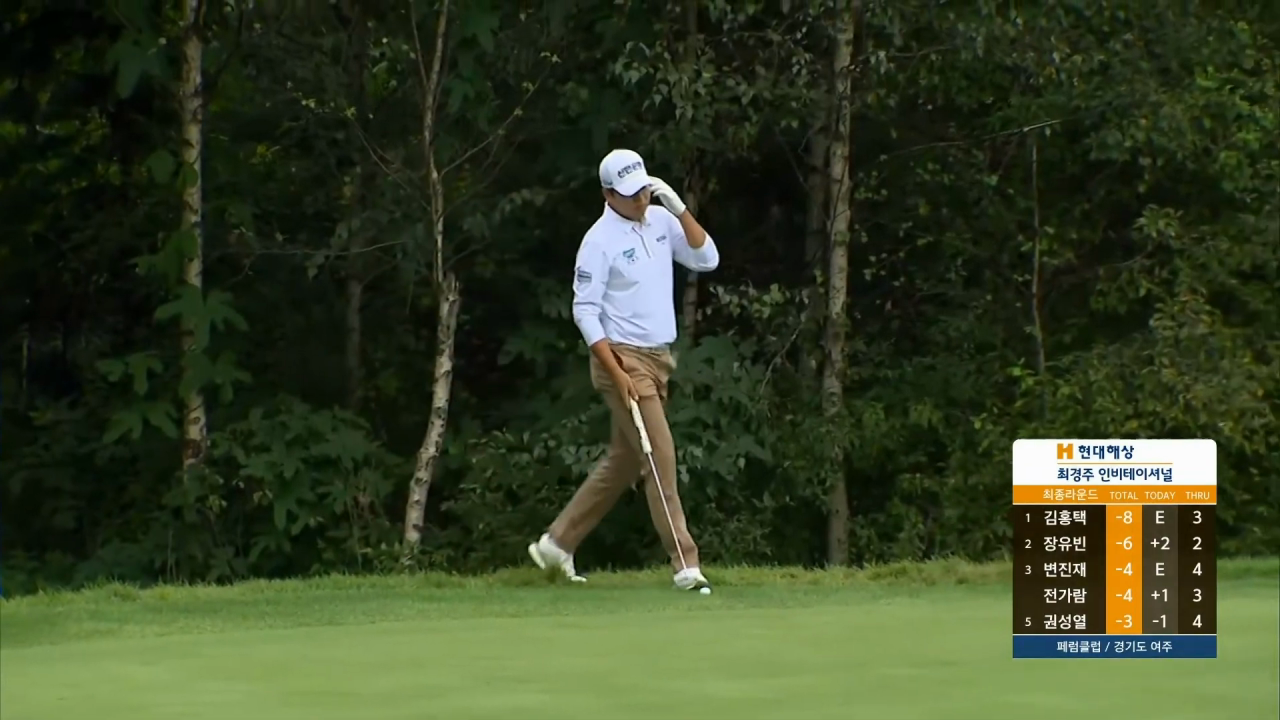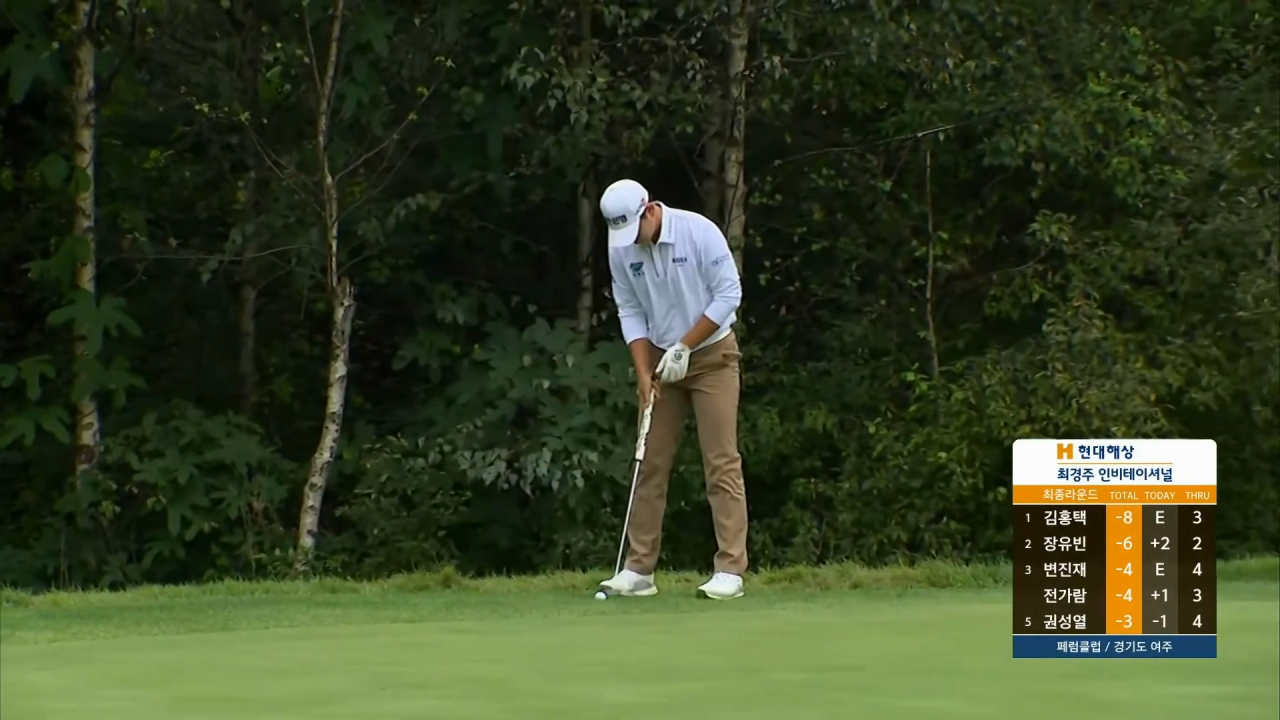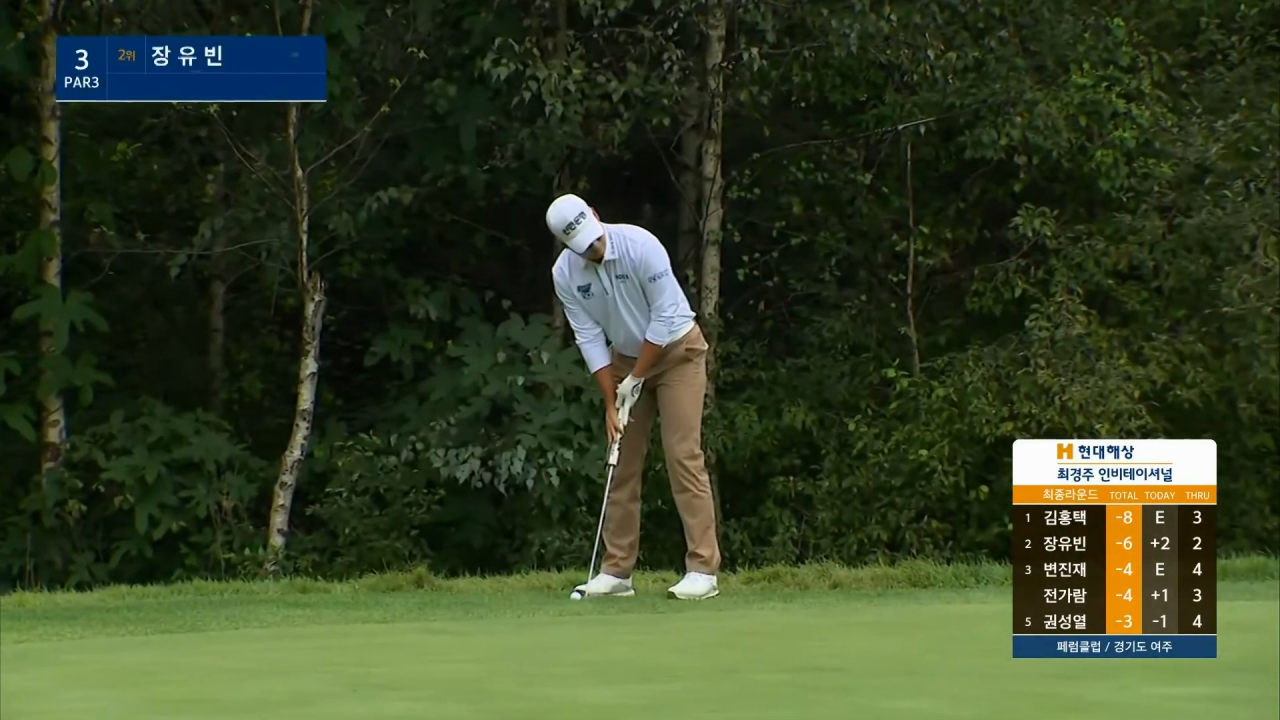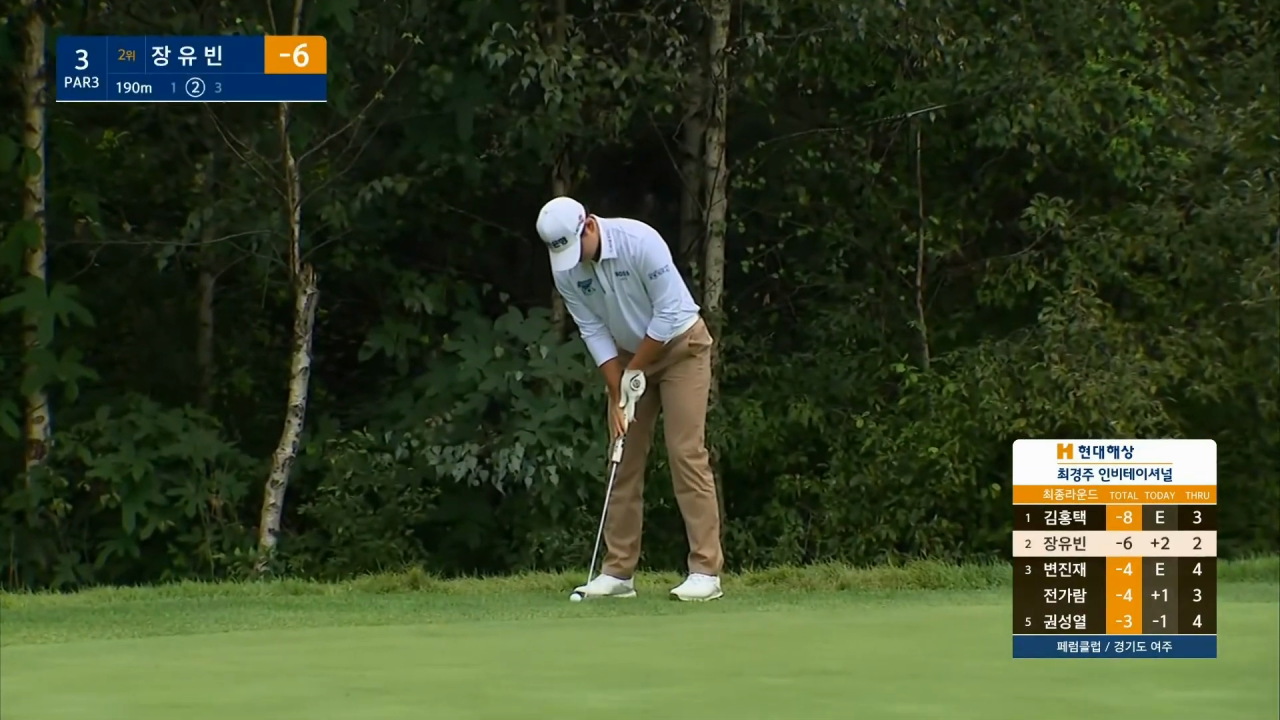
dt=1s
person 1, frame 1
left shoulder: (660, 219)
right shoulder: (600, 240)
left elbow: (707, 260)
right elbow: (585, 311)
left wrist: (679, 208)
right wrist: (614, 370)
left hip: (658, 359)
right hip: (622, 361)
left knee: (622, 462)
right knee: (659, 461)
left ankle: (556, 542)
right ankle: (683, 564)
person 1, frame 2
left shoulder: (700, 231)
right shoulder: (619, 251)
left elbow: (728, 296)
right elbow: (630, 313)
left wrist: (684, 347)
right wrist: (643, 372)
left hip: (712, 355)
right hip: (661, 359)
left knee: (720, 461)
right knee: (650, 462)
left ankle: (730, 569)
right ankle: (639, 568)
person 1, frame 3
left shoulder: (640, 245)
right shoulder: (564, 274)
left elbow: (665, 317)
right elbow: (589, 338)
left wrist: (636, 378)
right wrist: (611, 402)
left hip: (676, 351)
right hip: (625, 358)
left knee: (682, 455)
right knee: (622, 463)
left ankle: (702, 569)
right ankle: (616, 571)
person 1, frame 4
left shoulder: (640, 241)
right shoulder: (564, 269)
left elbow: (668, 314)
right elbow: (594, 332)
left wrist: (634, 371)
right wrist: (616, 396)
left hip: (680, 346)
right hip: (629, 353)
left knee: (686, 453)
right knee: (624, 459)
left ankle: (706, 570)
right ankle: (618, 571)
